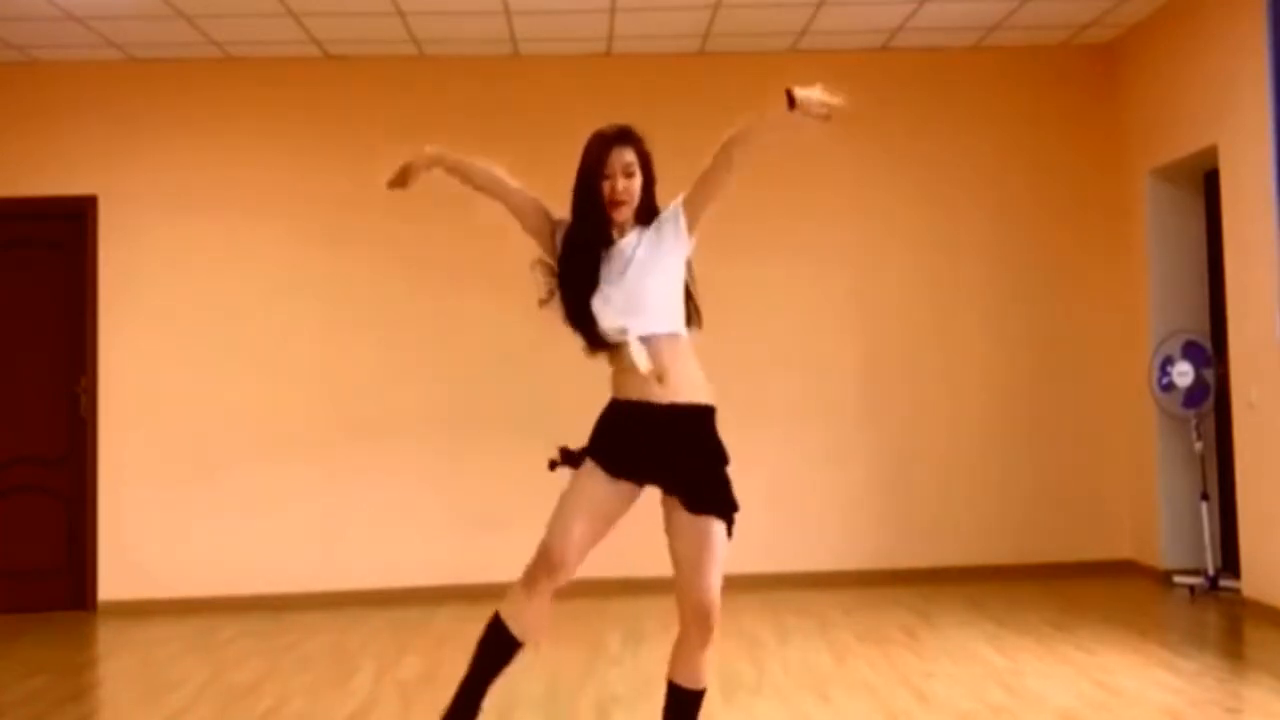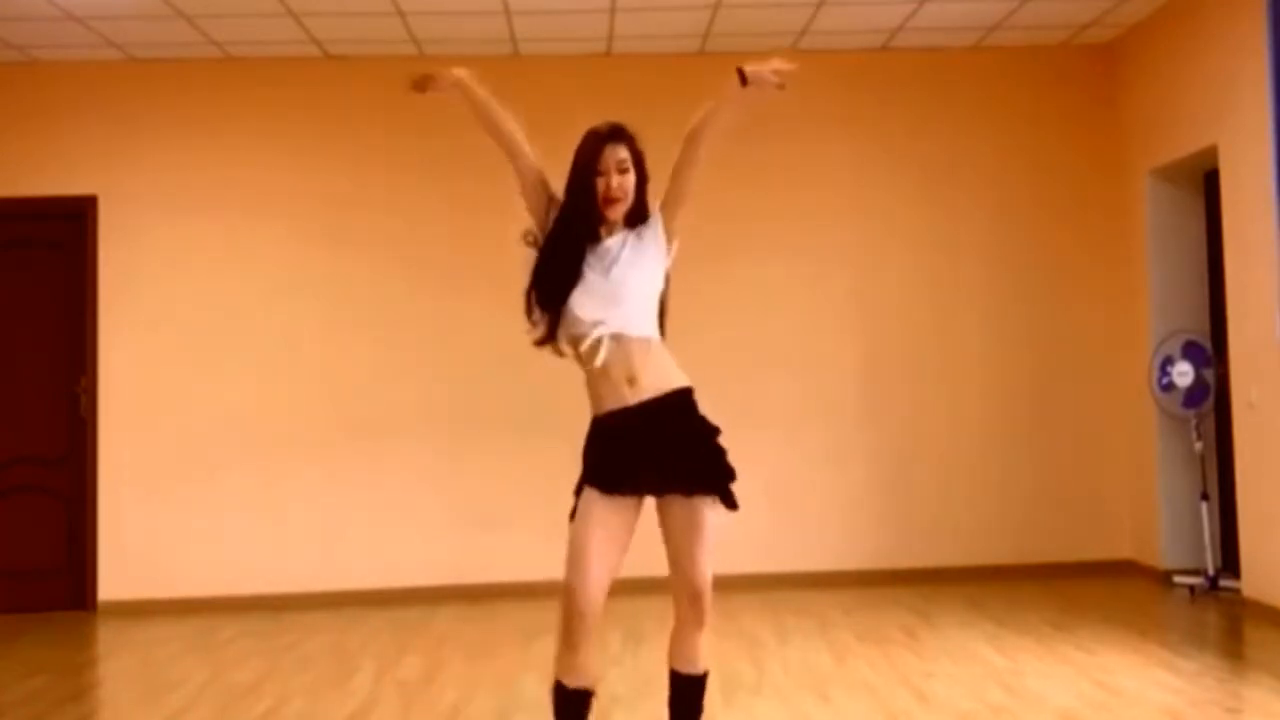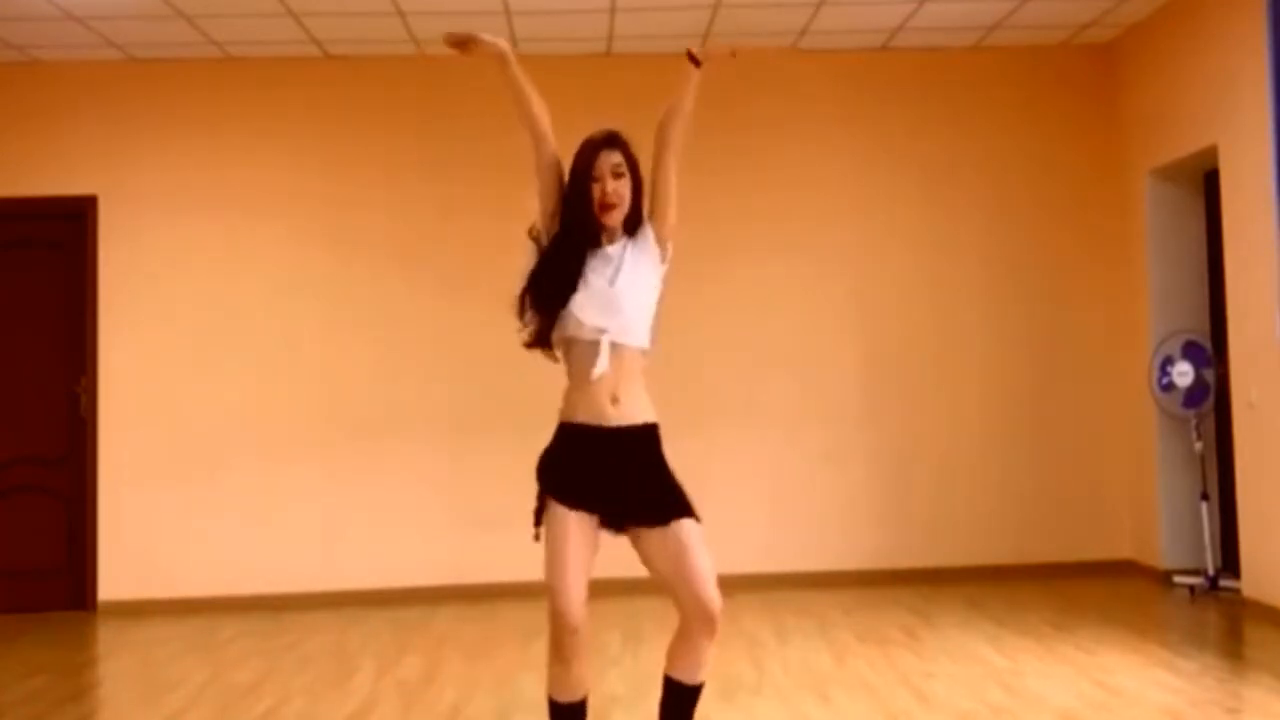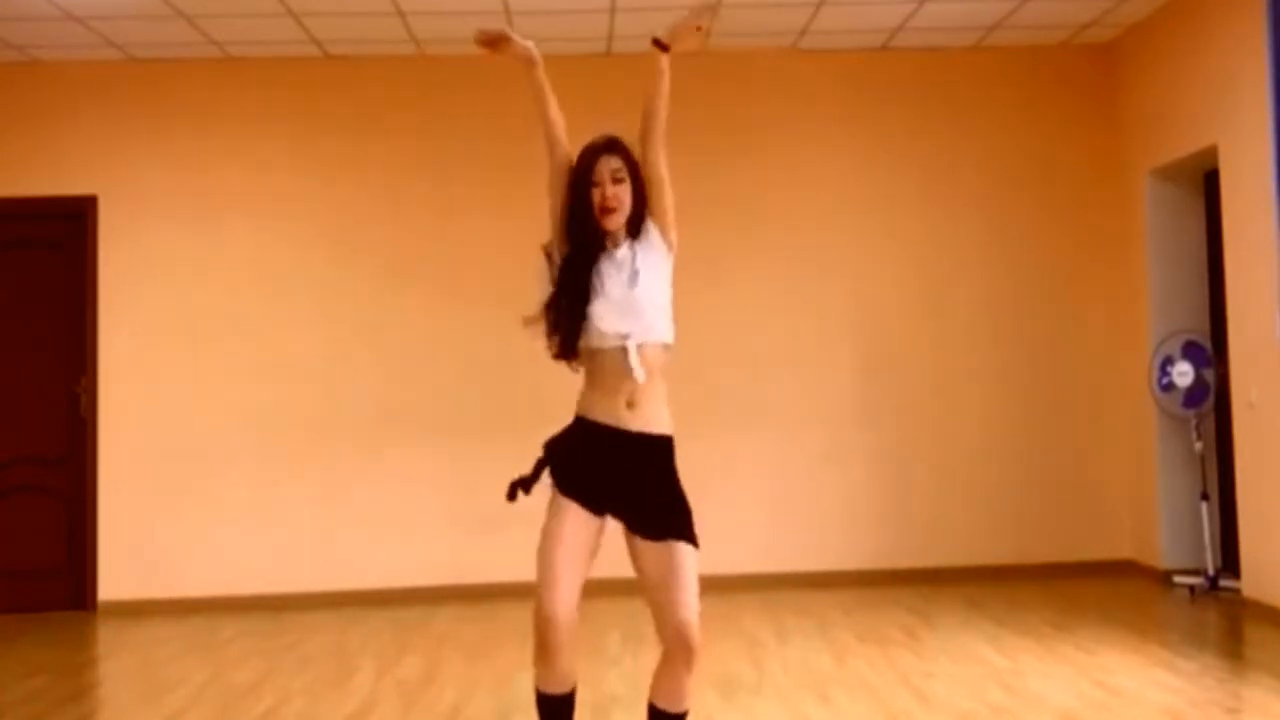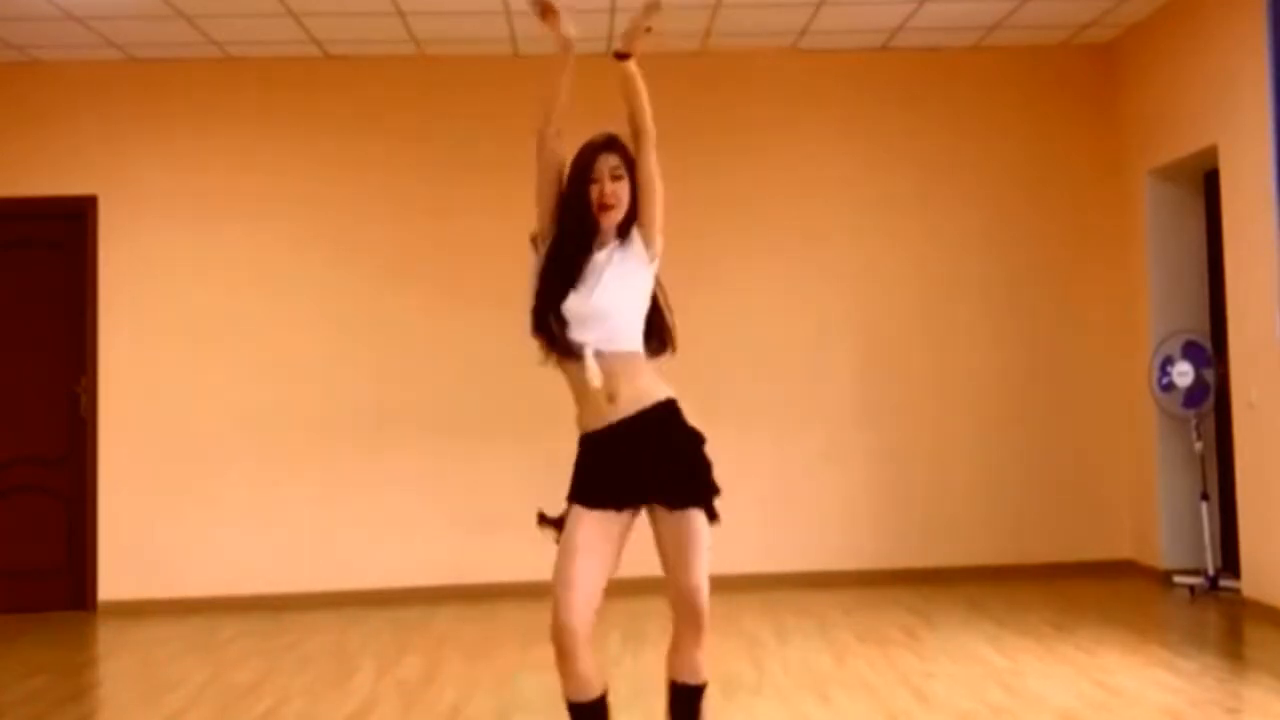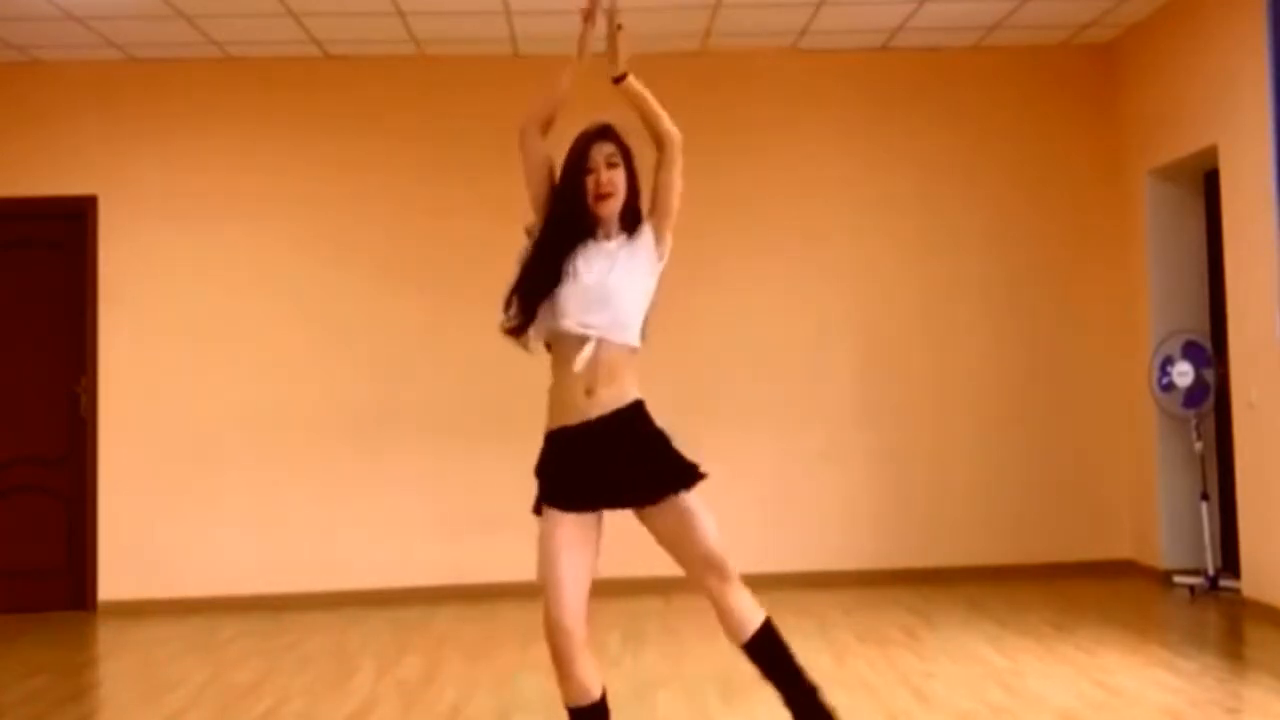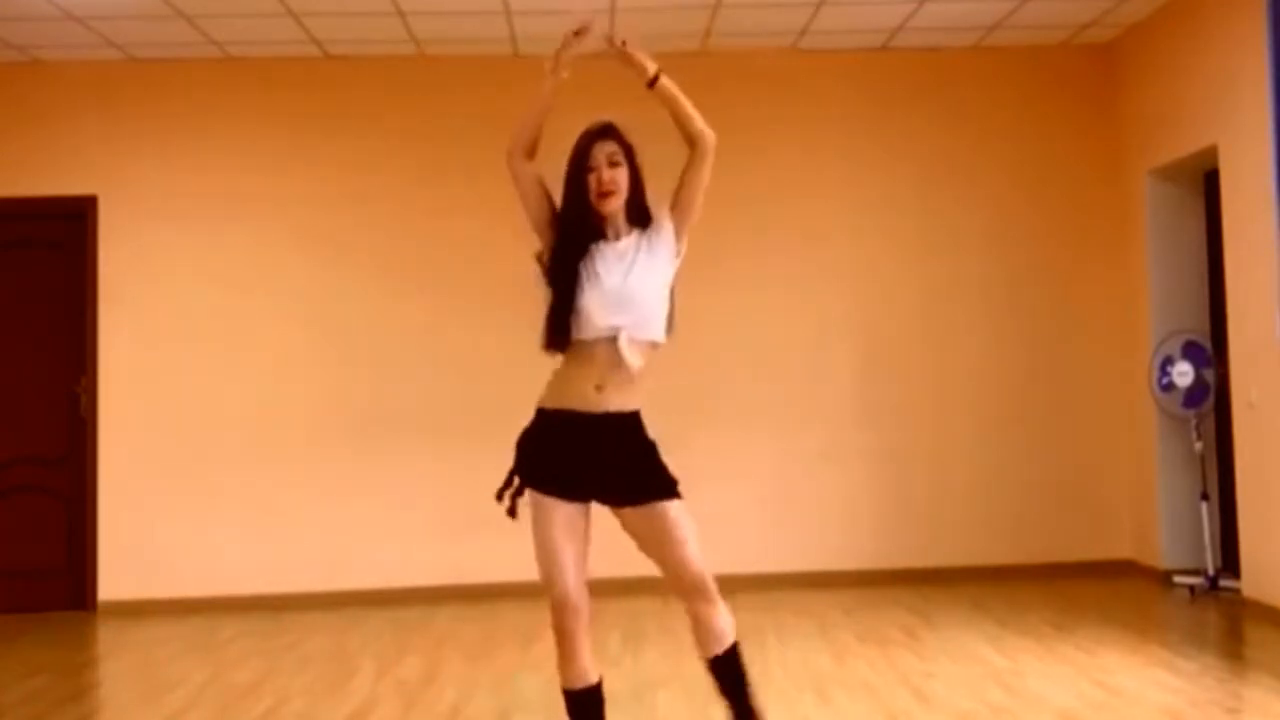
dt=0.2s
person 1, frame 1
left shoulder: (672, 230)
right shoulder: (573, 245)
left elbow: (730, 154)
right elbow: (501, 184)
left wrist: (792, 101)
right wrist: (436, 157)
left hip: (691, 431)
right hip: (627, 428)
left knee: (702, 615)
right knee: (544, 573)
person 1, frame 2
left shoulder: (654, 237)
right shoulder: (562, 240)
left elbow: (697, 143)
right elbow: (518, 150)
left wrist: (744, 80)
right wrist: (464, 84)
left hip: (676, 422)
right hip: (612, 439)
left knee: (695, 599)
right knee: (580, 611)
person 1, frame 3
left shoulder: (651, 247)
right shoulder: (563, 248)
left elbow: (669, 145)
right elbow: (545, 150)
left wrist: (696, 67)
right wrist: (505, 61)
left hip: (639, 455)
right hip: (576, 455)
left knee: (704, 612)
right knee: (567, 625)
person 1, frame 4
left shoulder: (657, 247)
right shoulder: (572, 259)
left elbow: (653, 143)
right elbow: (558, 154)
right wrist: (532, 63)
left hip: (652, 462)
right hip: (587, 453)
left knee: (683, 639)
right knee: (553, 625)
person 1, frame 5
left shoulder: (642, 249)
right shoulder: (560, 253)
left elbow: (644, 141)
right elbow: (546, 144)
left hip: (662, 438)
right hip: (601, 460)
left knee: (693, 610)
right knee: (568, 630)
person 1, frame 6
left shoulder: (647, 245)
right shoulder: (557, 244)
left elbow: (670, 143)
right elbow: (531, 135)
left wrist: (623, 73)
left hip: (633, 433)
right hip: (569, 455)
left knee: (717, 571)
right knee: (562, 628)
person 1, frame 7
left shoulder: (663, 241)
right shoulder: (568, 246)
left elbow: (705, 144)
right elbow: (521, 157)
left wrist: (651, 73)
right wrist: (558, 72)
left hip: (623, 439)
right hip: (555, 439)
left knee: (696, 581)
right knee: (568, 613)
